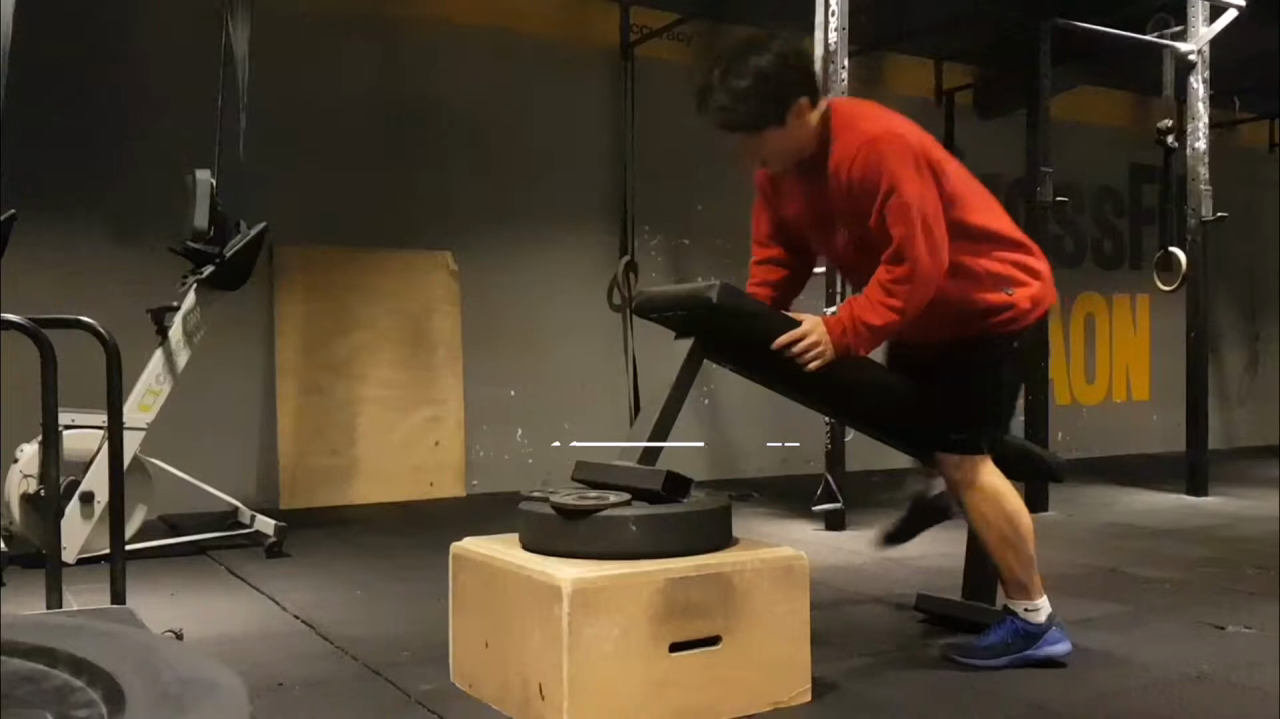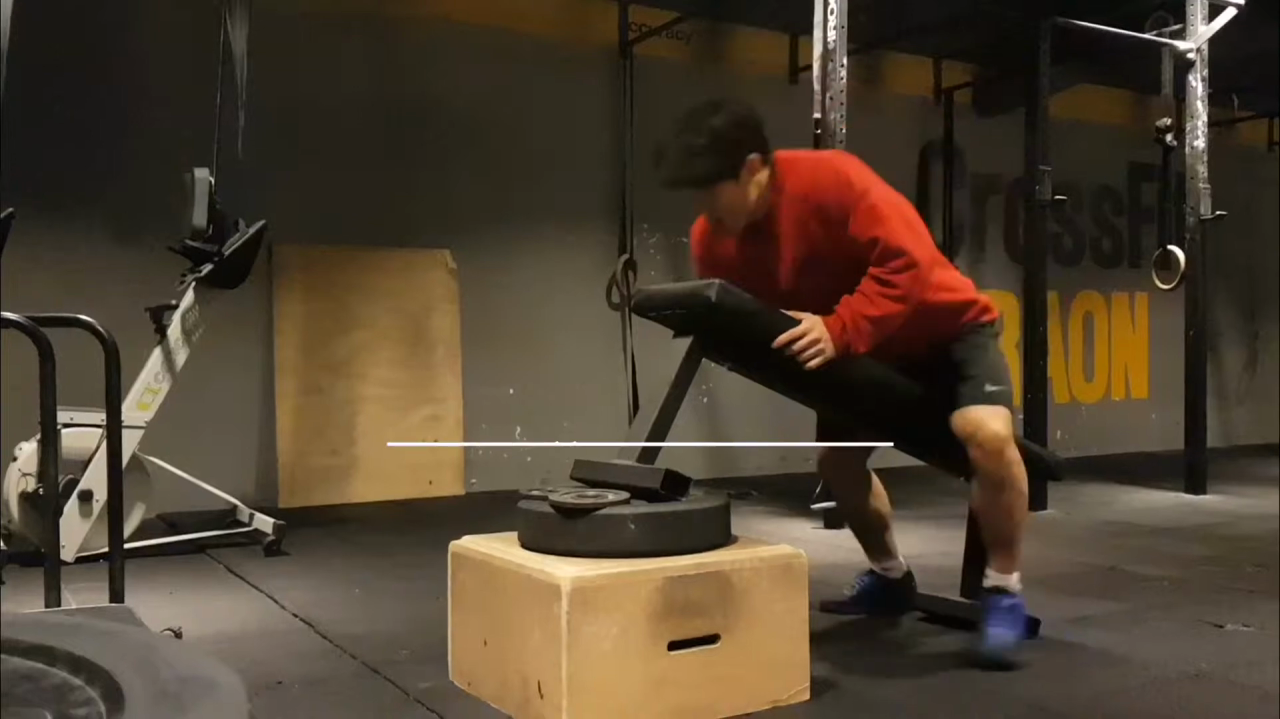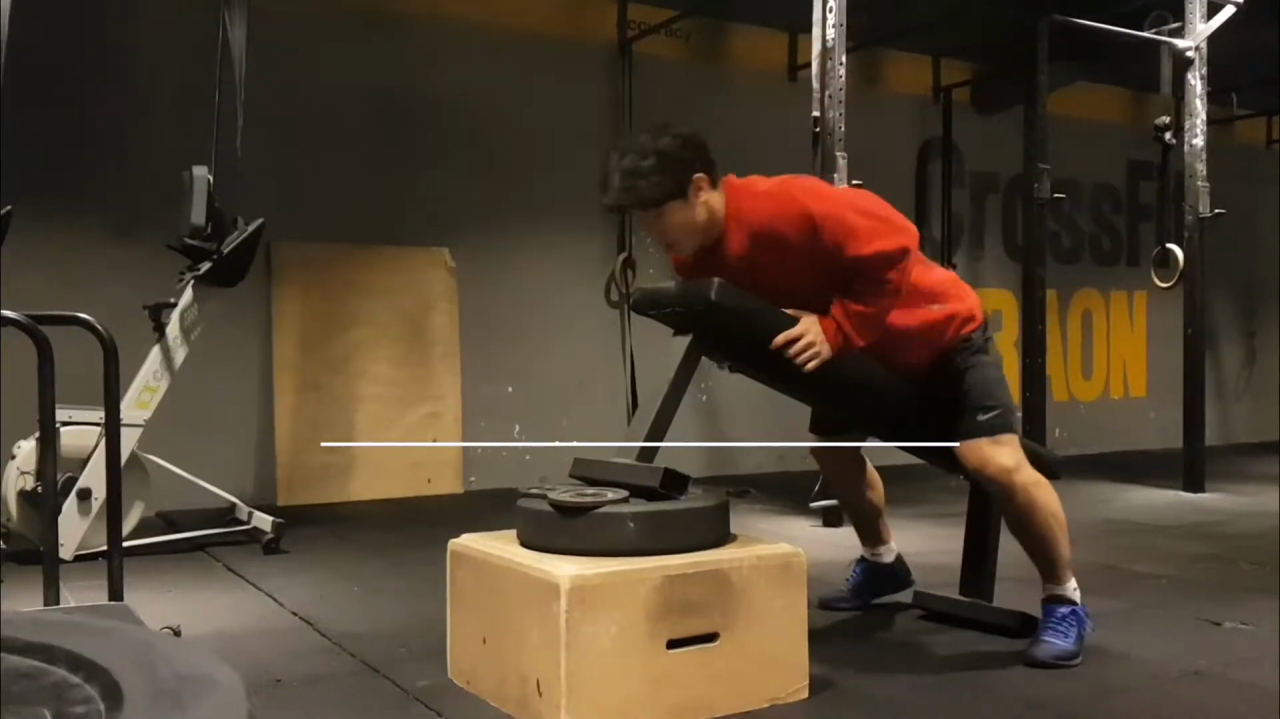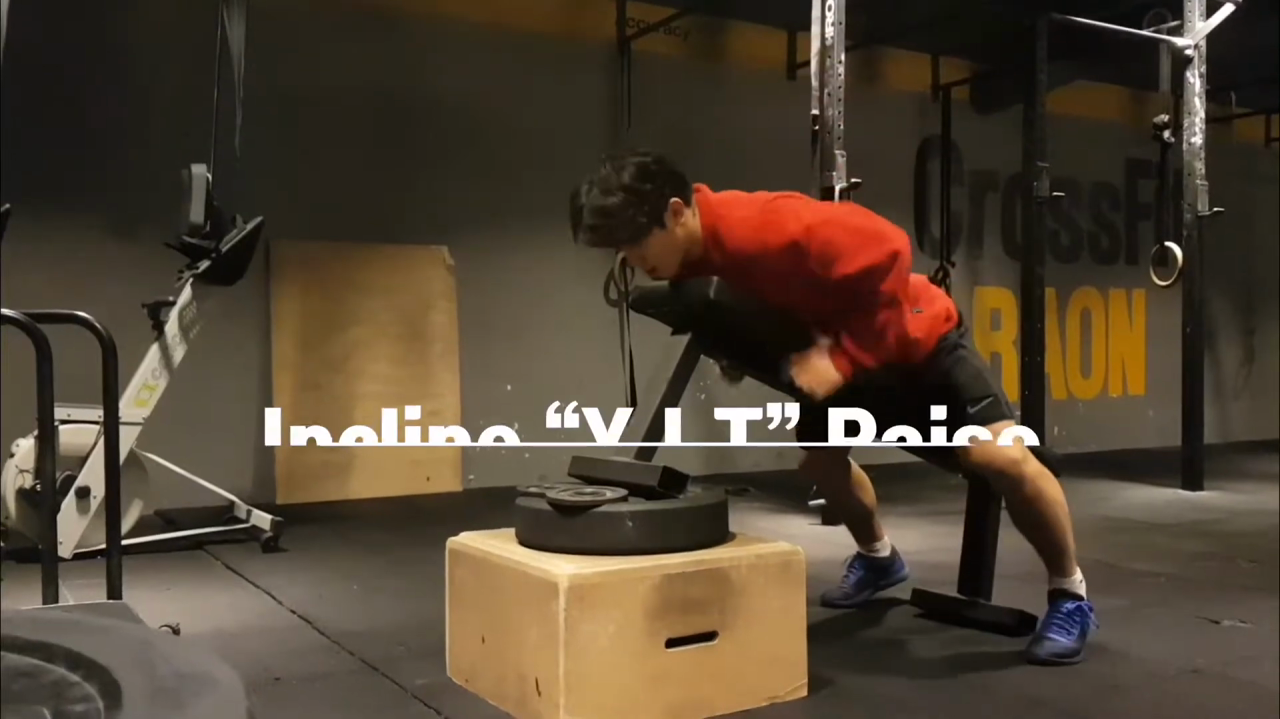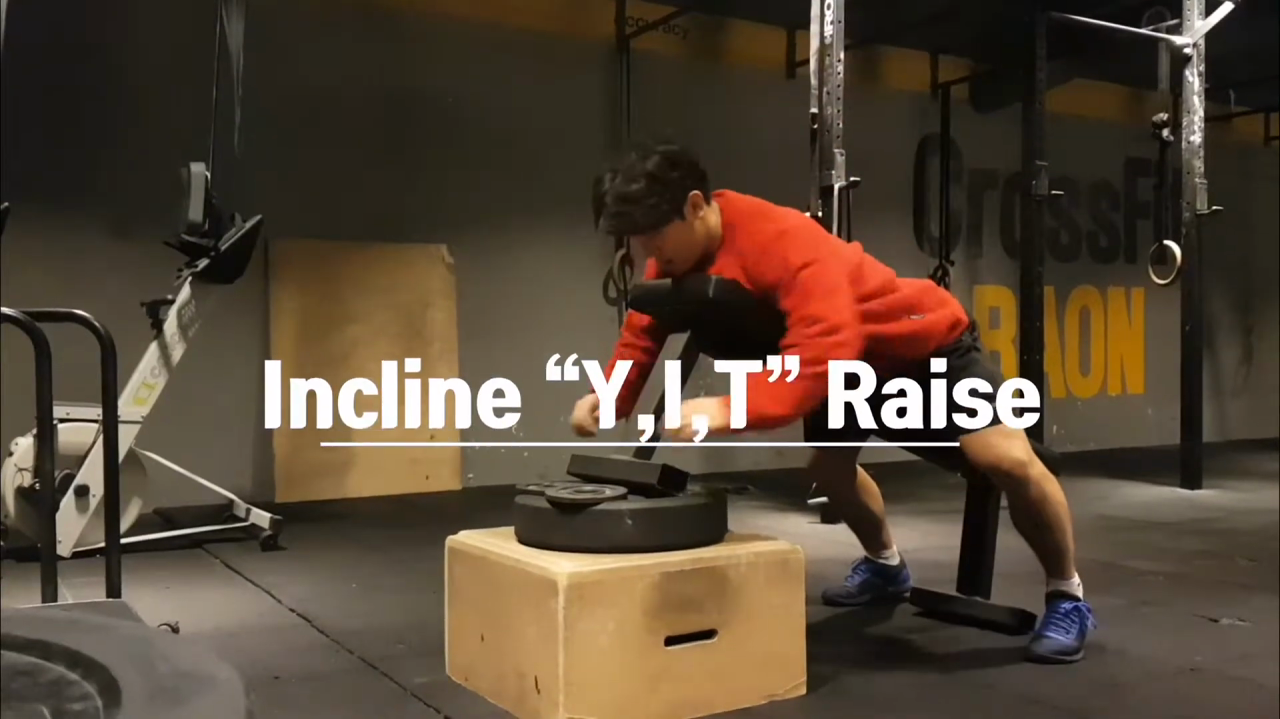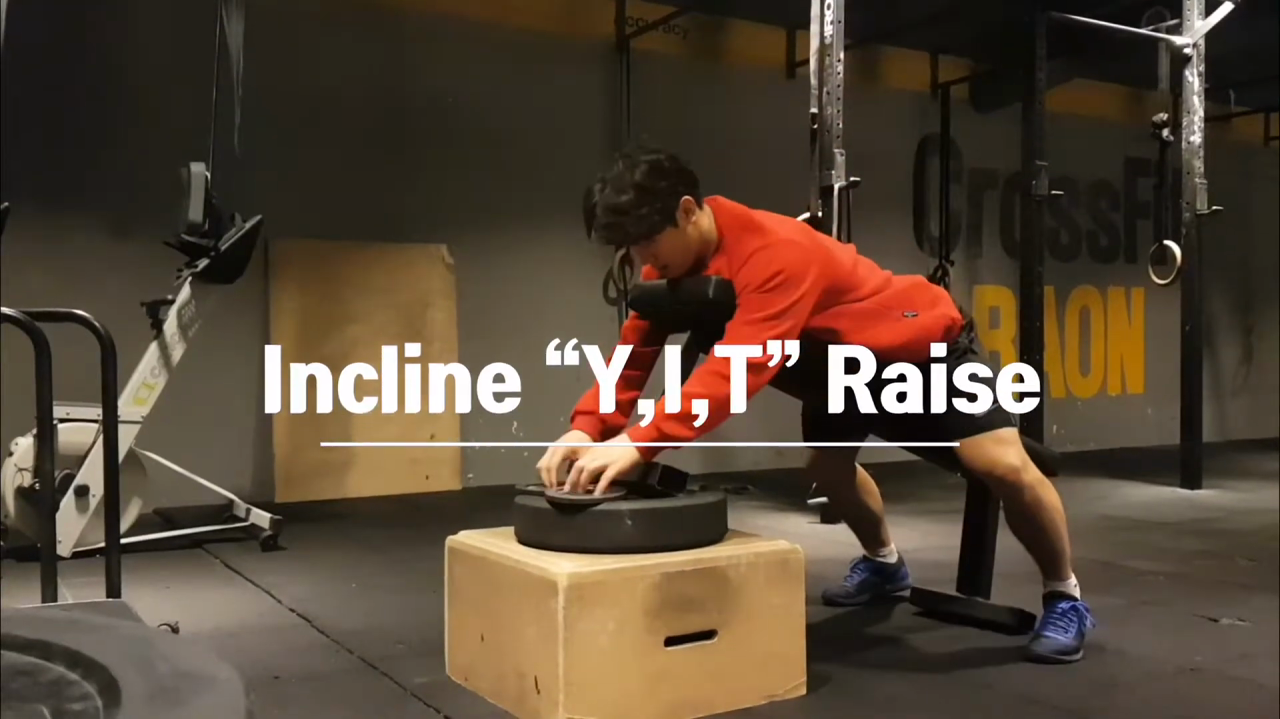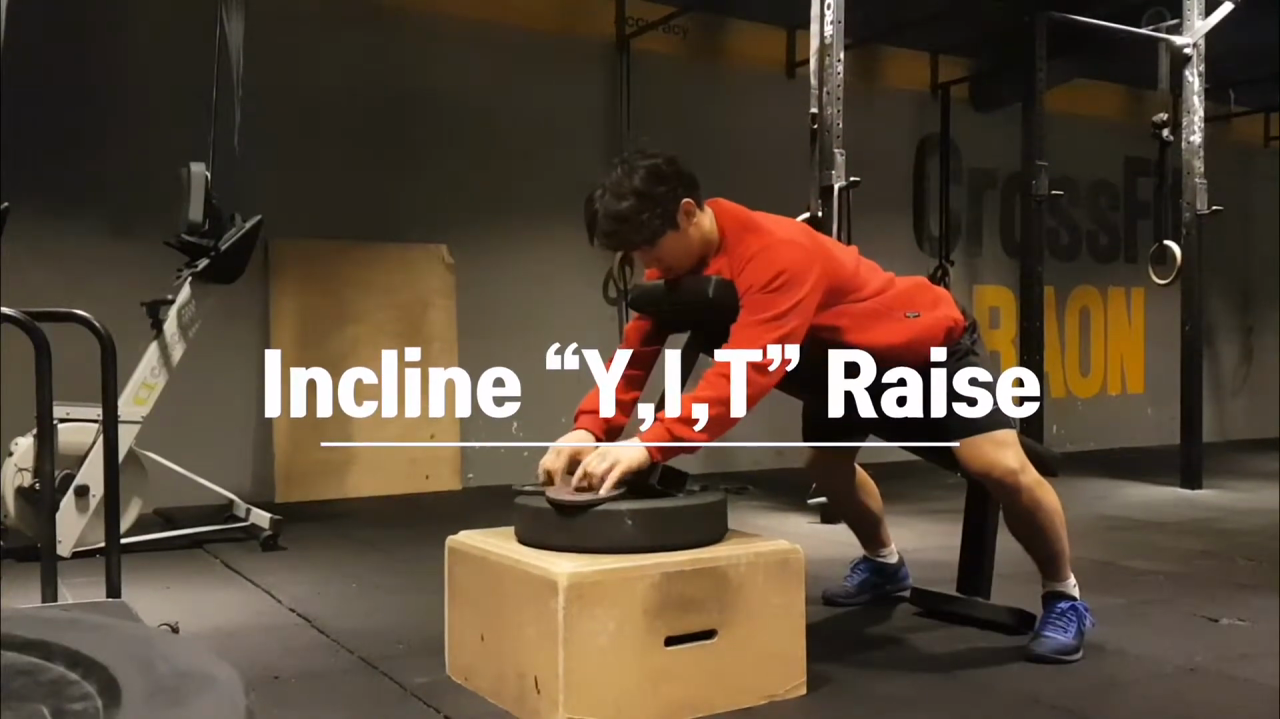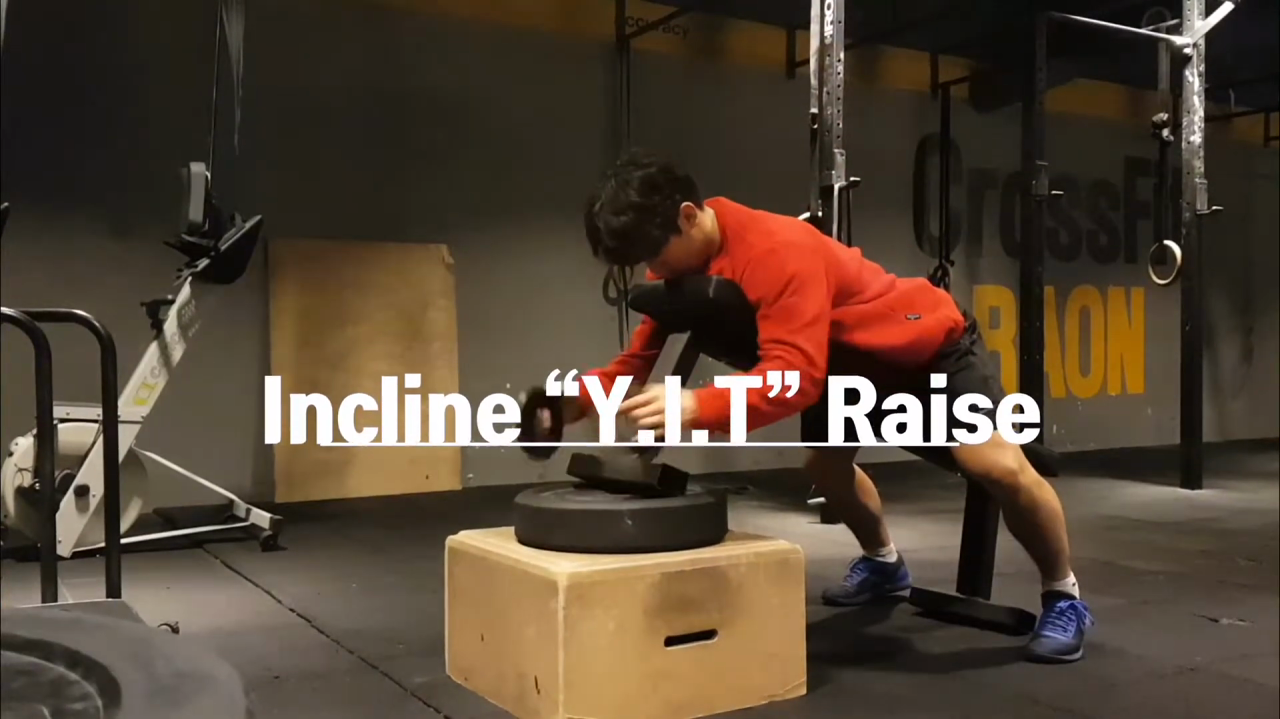
dt=0.3s
person 1, frame 1
left shoulder: (879, 143)
right shoulder: (778, 169)
left elbow: (916, 264)
right elbow: (781, 254)
left wrist: (841, 333)
left hip: (993, 301)
right hip: (927, 310)
left knee: (961, 459)
left ankle: (1033, 622)
person 1, frame 2
left shoulder: (828, 180)
right shoulder: (713, 237)
left elbow: (907, 262)
left wrist: (839, 331)
left hip: (947, 323)
right hip: (868, 350)
left knee: (983, 431)
right knee: (838, 456)
left ankle: (1004, 588)
right ankle: (890, 576)
person 1, frame 3
left shoulder: (783, 205)
right shoulder: (691, 255)
left elbow: (894, 246)
left wrist: (834, 331)
left hip: (940, 333)
right hip: (860, 350)
left knee: (996, 463)
right knee: (831, 450)
left ankle: (1064, 601)
right ankle: (882, 562)
person 1, frame 4
left shoulder: (755, 226)
right shoulder: (675, 252)
left elbow: (884, 251)
left wrist: (845, 358)
left hip: (916, 338)
right hip: (831, 355)
left knee: (1002, 459)
right knee: (818, 459)
left ankle: (1070, 596)
right ankle: (878, 557)
person 1, frame 5
left shoulder: (780, 241)
right shoulder: (678, 258)
left elbow: (827, 341)
right elbow: (645, 331)
left wrist: (736, 409)
right wrist: (611, 395)
left hip: (928, 341)
right hip: (855, 363)
left knee: (1008, 460)
right knee: (827, 463)
left ankle: (1067, 597)
right ankle: (885, 564)
person 1, frame 6
left shoulder: (774, 252)
right shoulder: (674, 261)
left elbow: (739, 368)
right elbow: (635, 352)
left wrist: (638, 444)
right wrist: (585, 429)
left hip: (926, 342)
left knee: (1001, 464)
right knee: (826, 462)
left ankle: (1065, 598)
right ankle: (884, 563)
person 1, frame 7
left shoulder: (776, 253)
right shoulder: (678, 264)
left elbow: (748, 371)
right elbow: (636, 353)
left wrist: (649, 444)
right wrist: (589, 429)
left hip: (928, 341)
left knee: (1000, 468)
right knee: (825, 461)
left ankle: (1064, 599)
right ankle: (884, 563)
person 1, frame 8
left shoulder: (776, 252)
right shoulder: (683, 262)
left elbow: (795, 371)
right elbow: (649, 354)
left wrist: (700, 409)
right wrist: (586, 394)
left hip: (929, 343)
right hip: (854, 358)
left knee: (998, 466)
right knee: (824, 461)
left ankle: (1063, 598)
right ankle: (883, 563)
